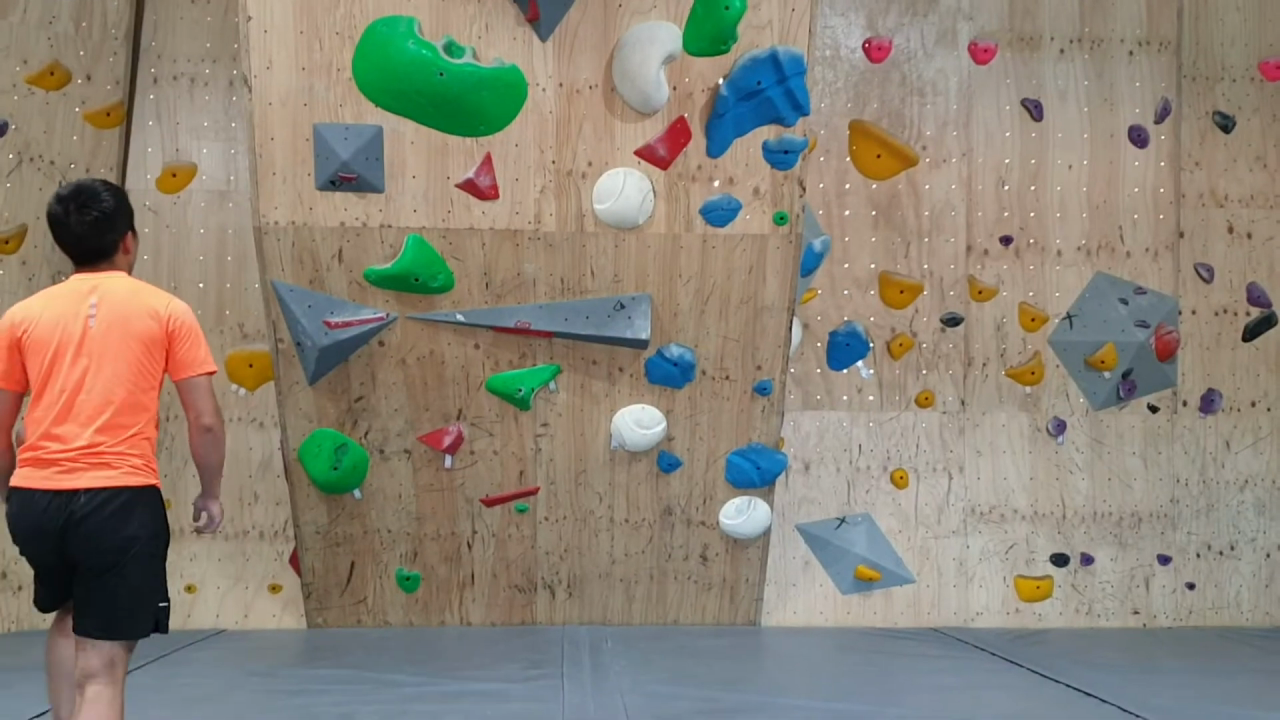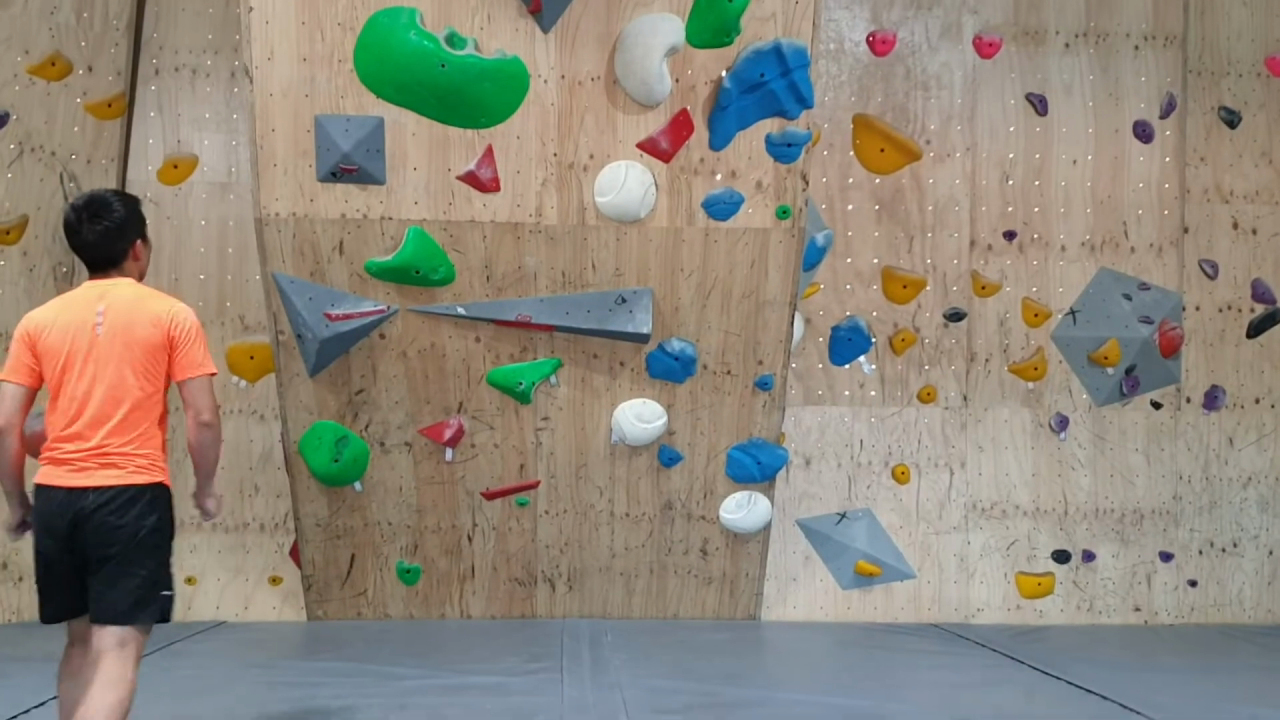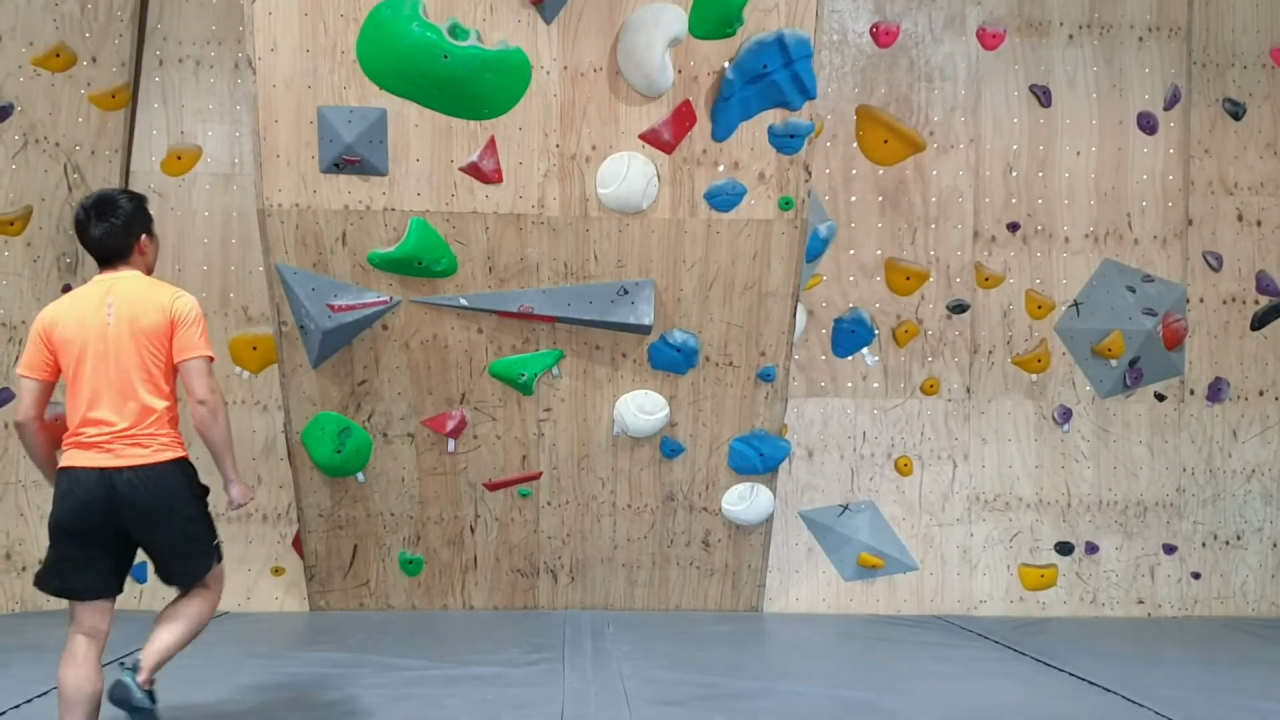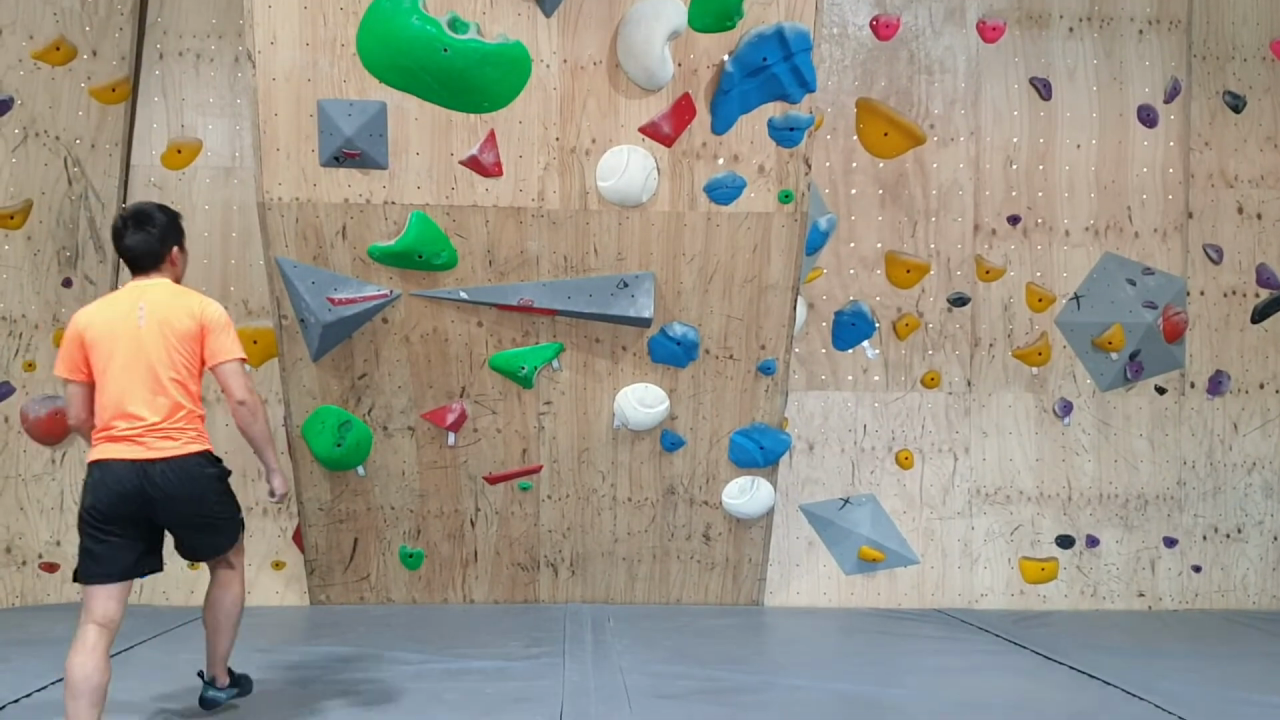
dt=0.3s
person 1, frame 1
right shoulder: (166, 311)
right elbow: (205, 421)
right wrist: (211, 493)
right hip: (121, 501)
left knee: (71, 614)
right knee: (100, 671)
person 1, frame 2
right shoulder: (171, 314)
right elbow: (204, 419)
right wrist: (206, 489)
left hip: (57, 498)
right hip: (132, 497)
left knee: (81, 644)
right knee: (117, 654)
person 1, frame 3
left shoulder: (54, 314)
right shoulder: (175, 304)
left elbow: (26, 417)
right elbow: (203, 399)
left wrist: (58, 479)
right wrist: (232, 477)
left hip: (81, 481)
right hip: (156, 474)
left knee: (86, 631)
right knee: (205, 584)
right ankle: (142, 673)
person 1, frame 4
left shoulder: (86, 318)
right shoulder: (202, 310)
left elbow: (78, 418)
right elbow: (242, 398)
right wrist: (272, 467)
left hip: (109, 474)
right hip: (185, 467)
left knee: (97, 620)
right knee: (228, 563)
